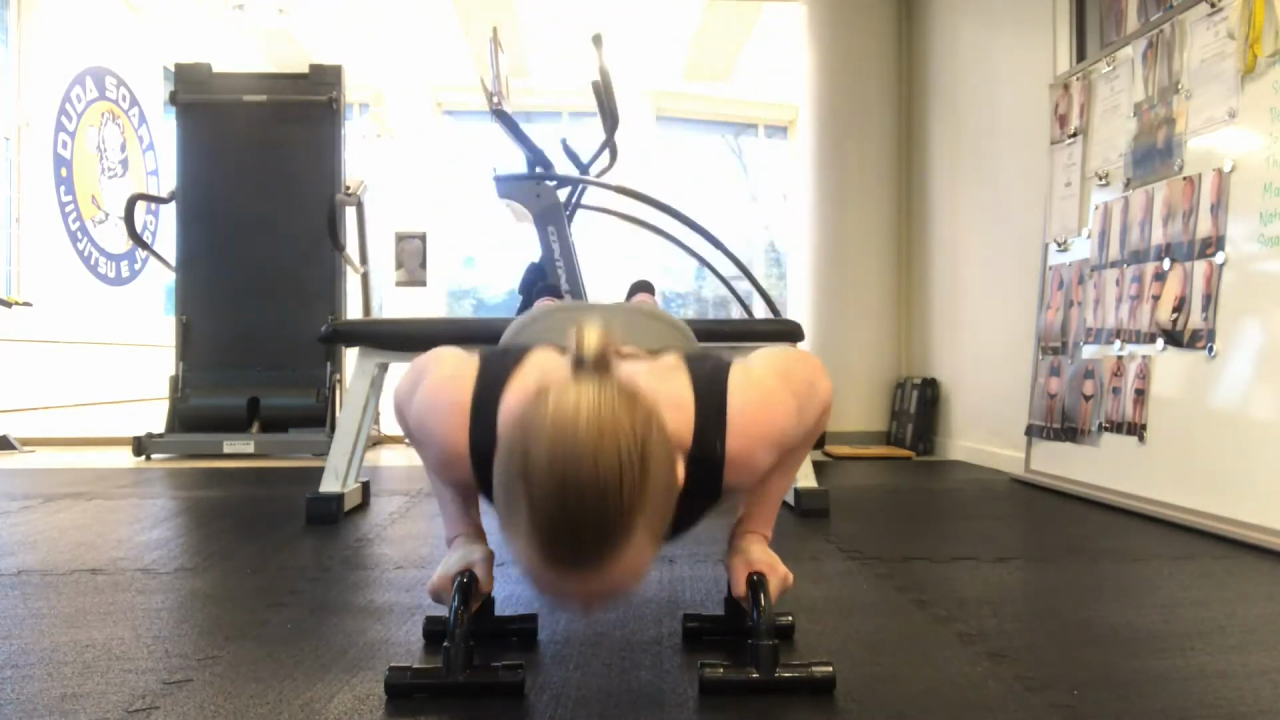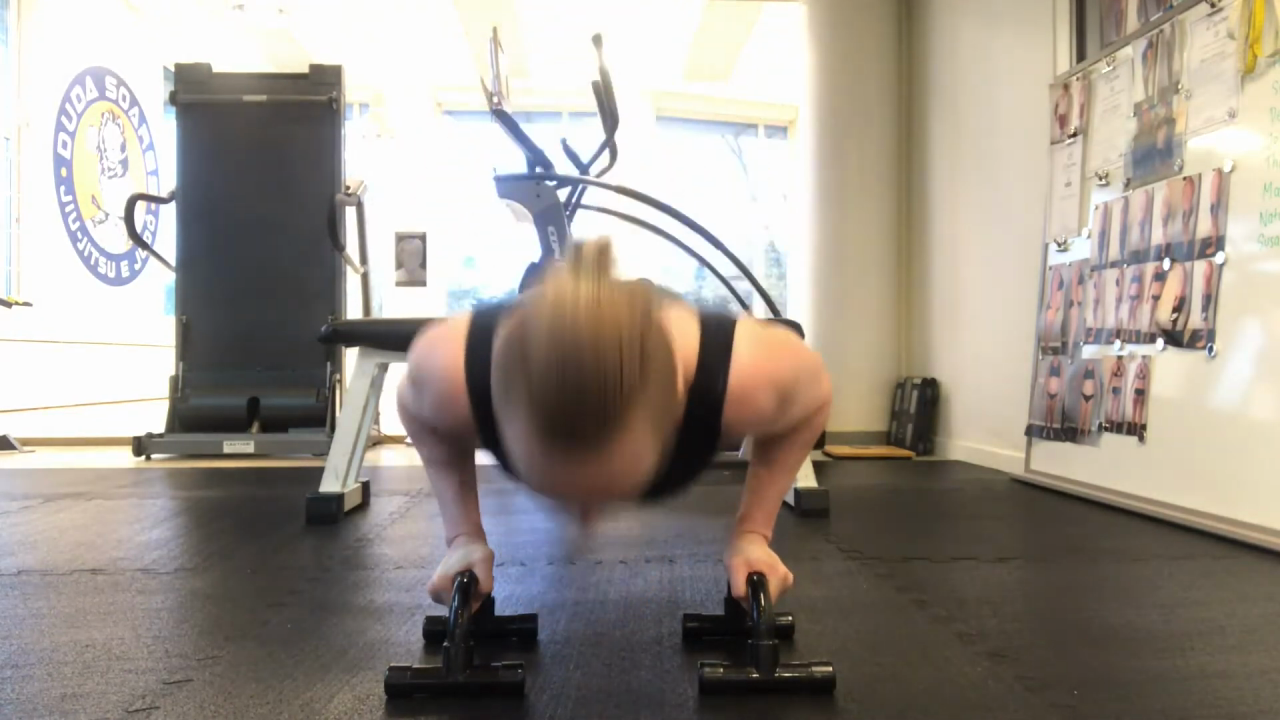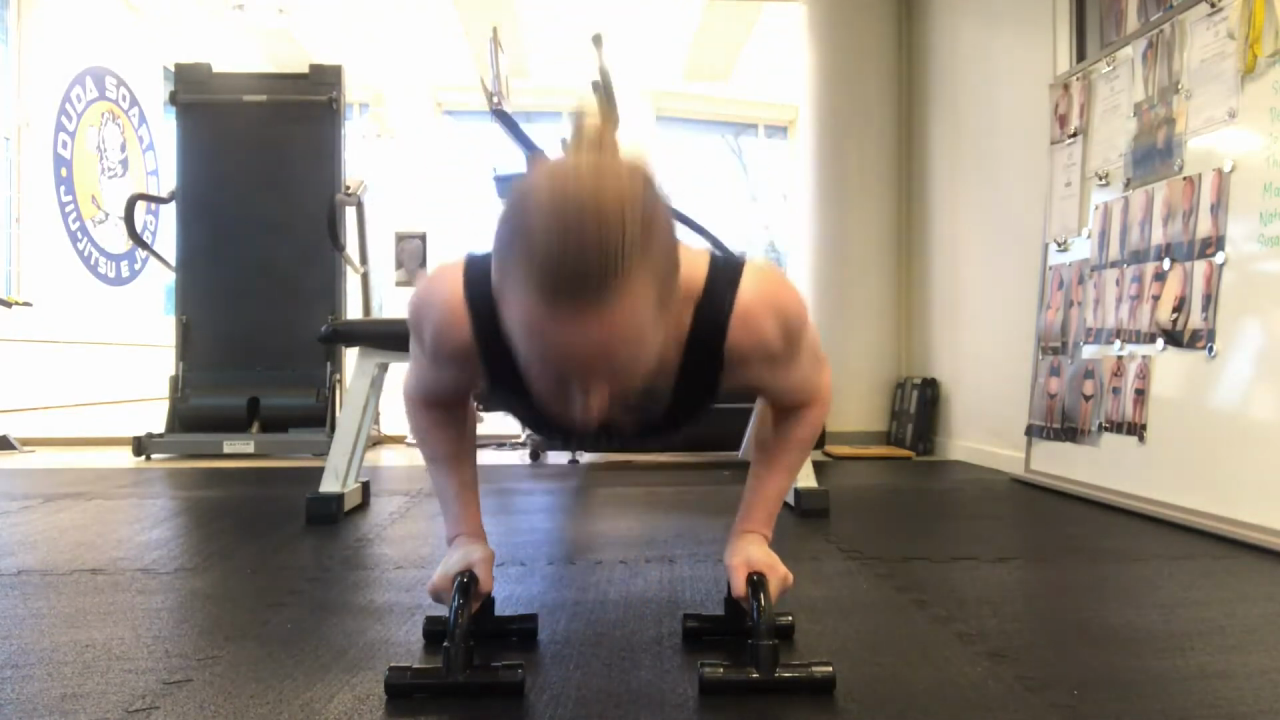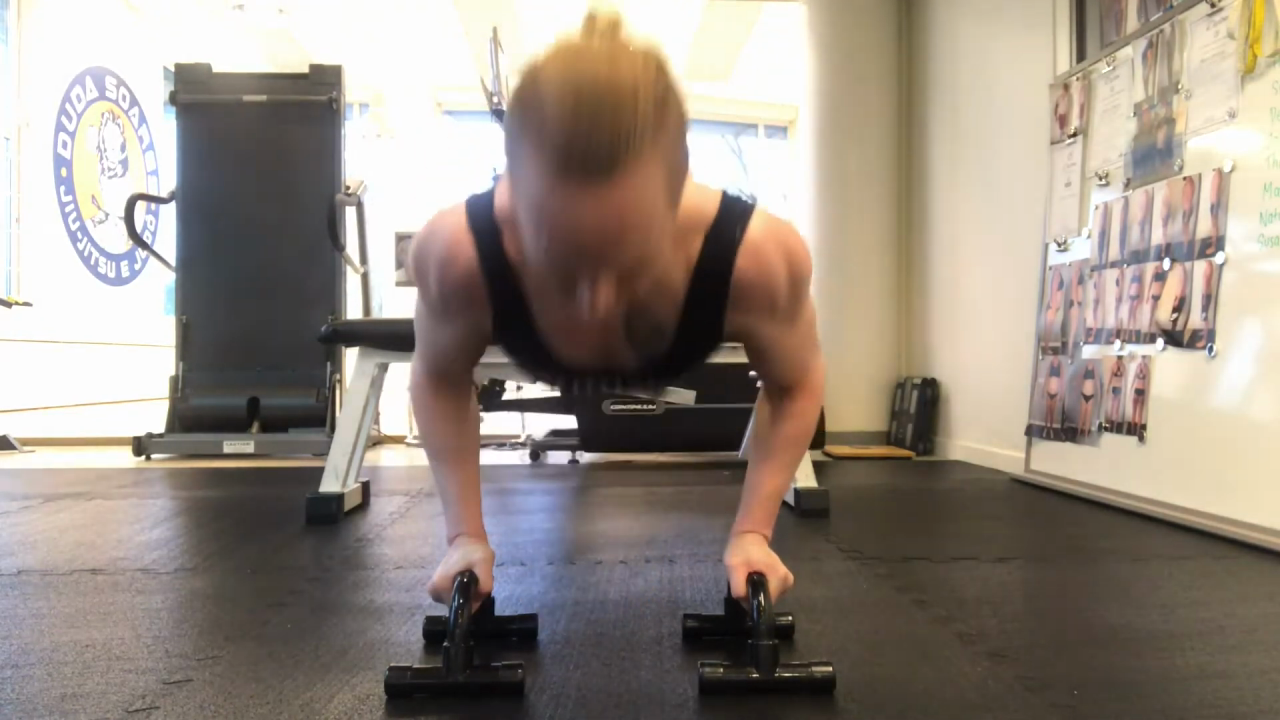
dt=0.1s
person 1, frame 1
left shoulder: (739, 433)
right shoulder: (454, 424)
left elbow: (815, 385)
right elbow: (408, 392)
left wrist: (754, 533)
right wrist: (462, 537)
left ankle: (643, 305)
right ankle: (543, 303)
person 1, frame 2
left shoulder: (742, 377)
right shoulder: (454, 373)
left elbow: (816, 394)
left wrist: (753, 531)
right wrist: (465, 534)
left ankle: (647, 299)
right ankle: (541, 290)
person 1, frame 3
left shoulder: (748, 311)
right shoulder: (455, 308)
left elbow: (806, 398)
right elbow: (429, 399)
left wrist: (752, 532)
right wrist: (463, 536)
person 1, frame 4
left shoulder: (755, 251)
right shoulder: (459, 247)
left elbow: (796, 384)
right elbow: (438, 377)
left wrist: (752, 532)
right wrist: (465, 535)
